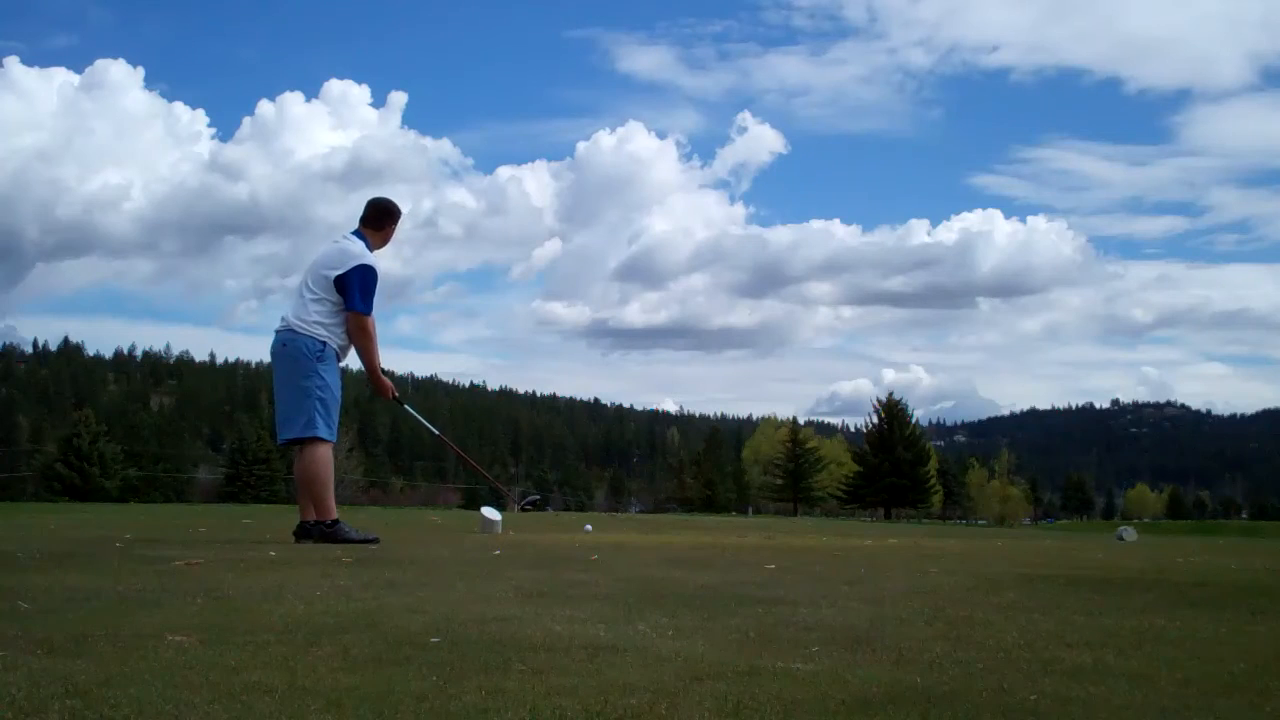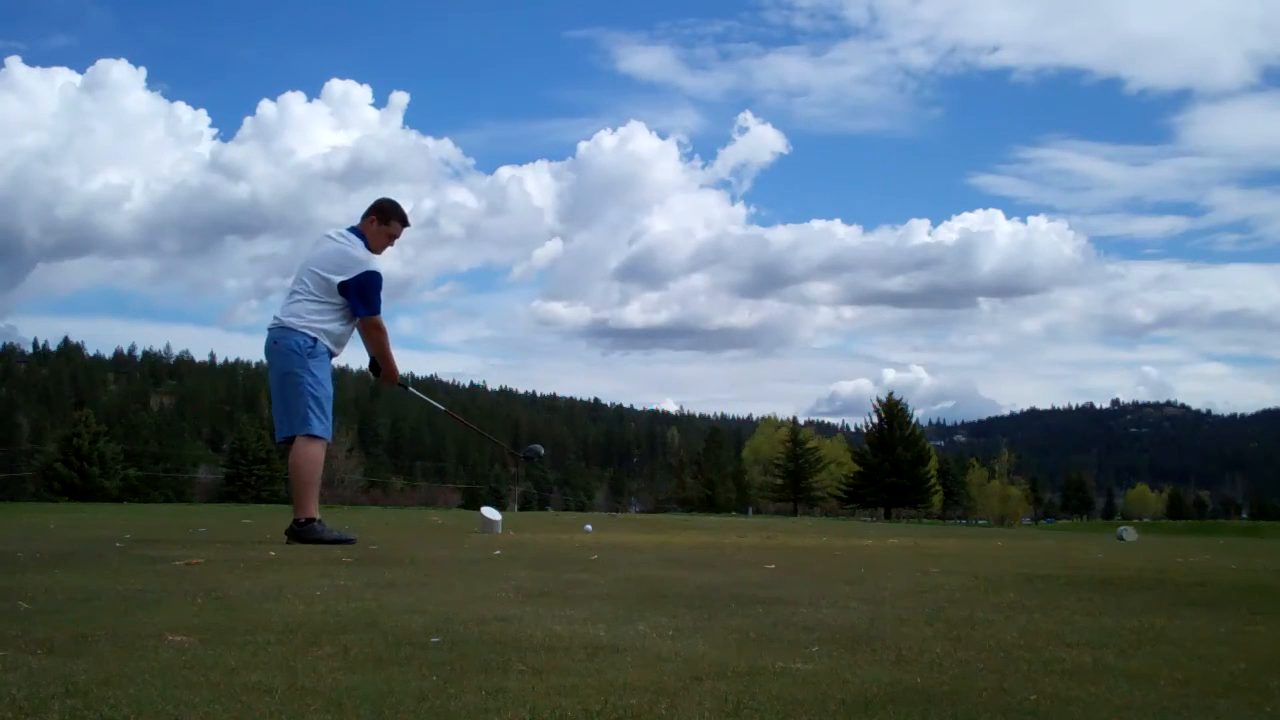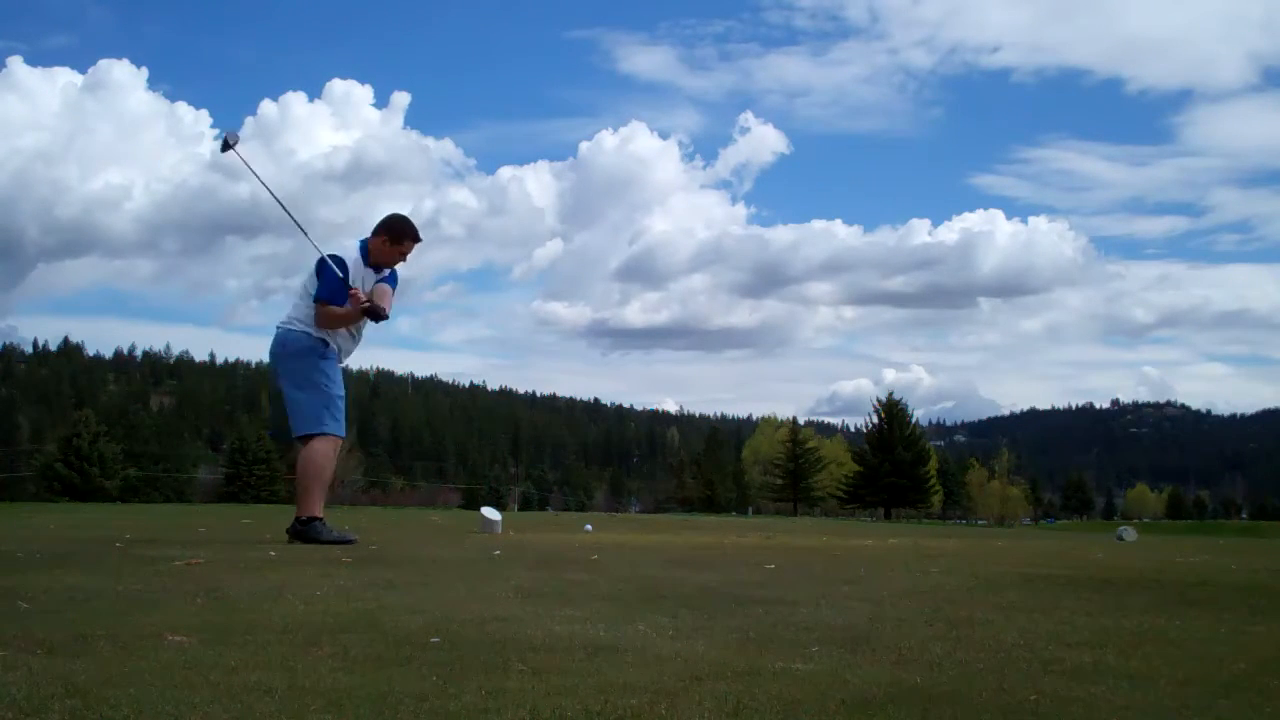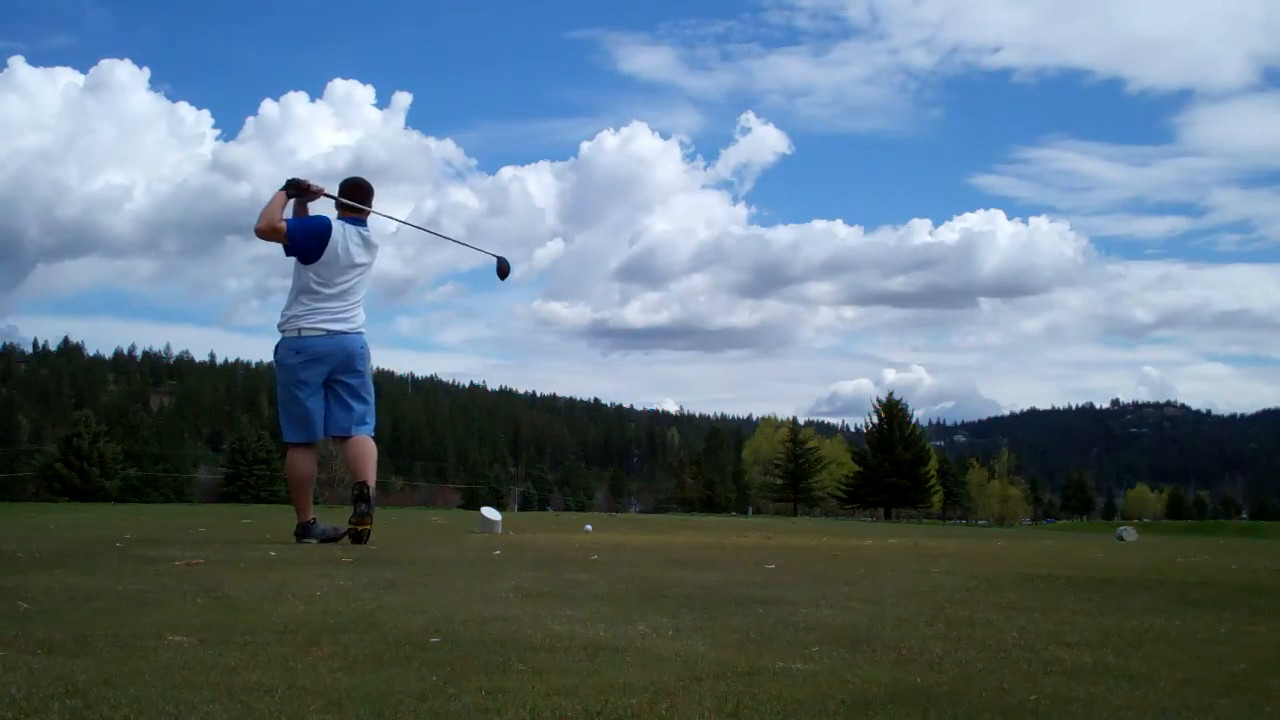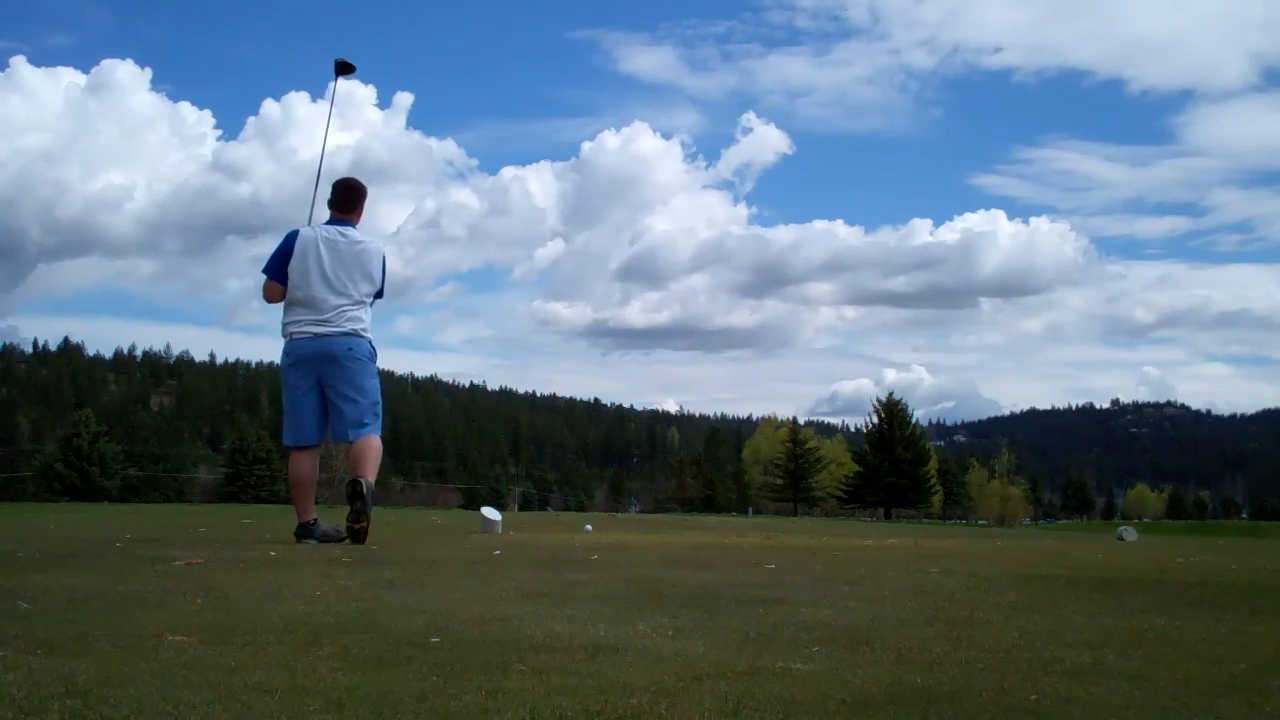
dt=1s
person 1, frame 1
left shoulder: (341, 247)
right shoulder: (362, 263)
right elbow: (360, 328)
left wrist: (372, 372)
right wrist: (378, 377)
left hip: (293, 343)
right hip: (311, 348)
left knee: (307, 438)
right knee: (318, 437)
left ankle: (308, 522)
right ankle: (328, 523)
person 1, frame 2
left shoulder: (335, 240)
right shoulder: (364, 267)
right elbow: (373, 327)
left wrist: (376, 360)
right wrist: (390, 369)
left hip: (291, 343)
right hip: (303, 345)
left knee: (313, 436)
right knee: (311, 433)
left ankle: (306, 522)
right ankle: (305, 523)
person 1, frame 3
left shoulder: (386, 273)
right shoulder: (339, 263)
left elbow: (382, 306)
right elbow: (325, 319)
left wrist: (368, 303)
right wrist: (358, 307)
left hip: (309, 352)
right hip: (307, 346)
left knee: (322, 436)
right knee: (324, 433)
left ankle: (305, 519)
right ankle: (309, 521)
person 1, frame 4
left shoulder: (325, 230)
right shoulder: (371, 244)
left elbow: (266, 227)
left wrist: (287, 192)
right wrist: (301, 204)
left hip: (303, 344)
right hip: (350, 344)
left knee: (303, 438)
right knee: (355, 429)
left ankle: (307, 523)
right ankle: (366, 490)
person 1, frame 5
left shoulder: (298, 240)
right shoulder: (374, 251)
left elbow: (271, 293)
left hip: (300, 347)
right hip: (350, 345)
left knee: (304, 440)
right knee: (365, 428)
left ankle: (307, 523)
right ankle: (363, 485)
